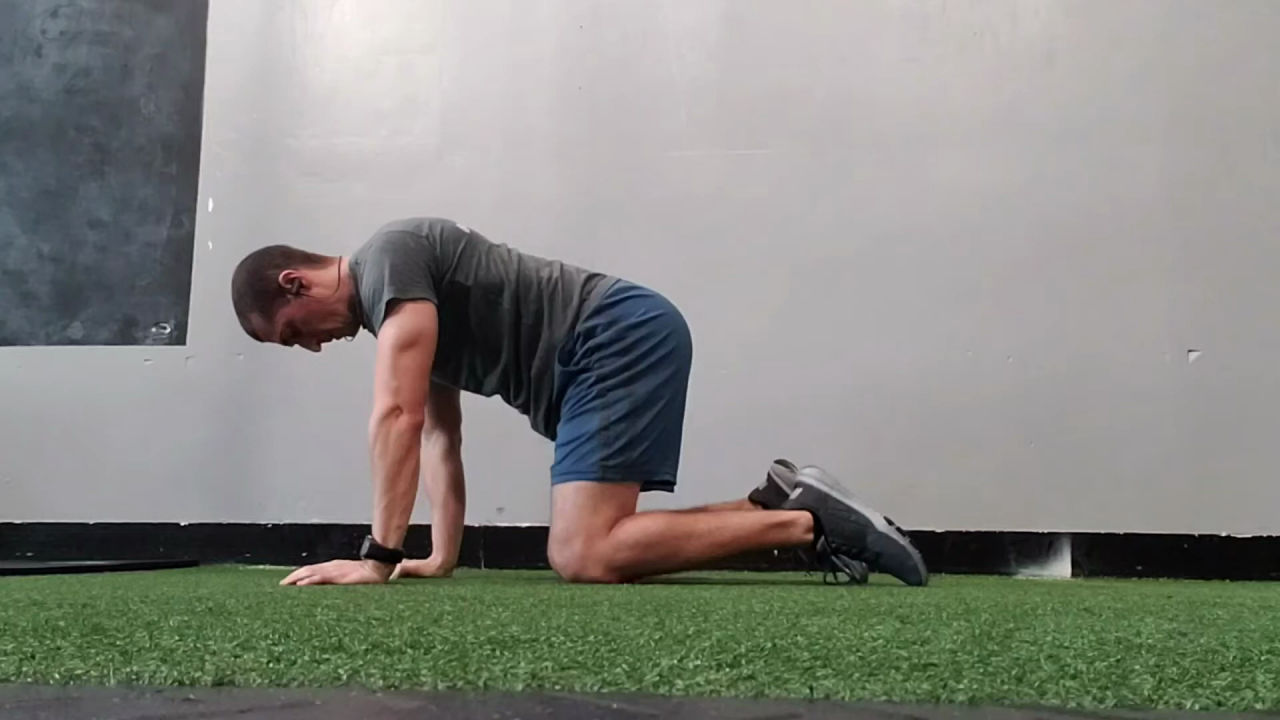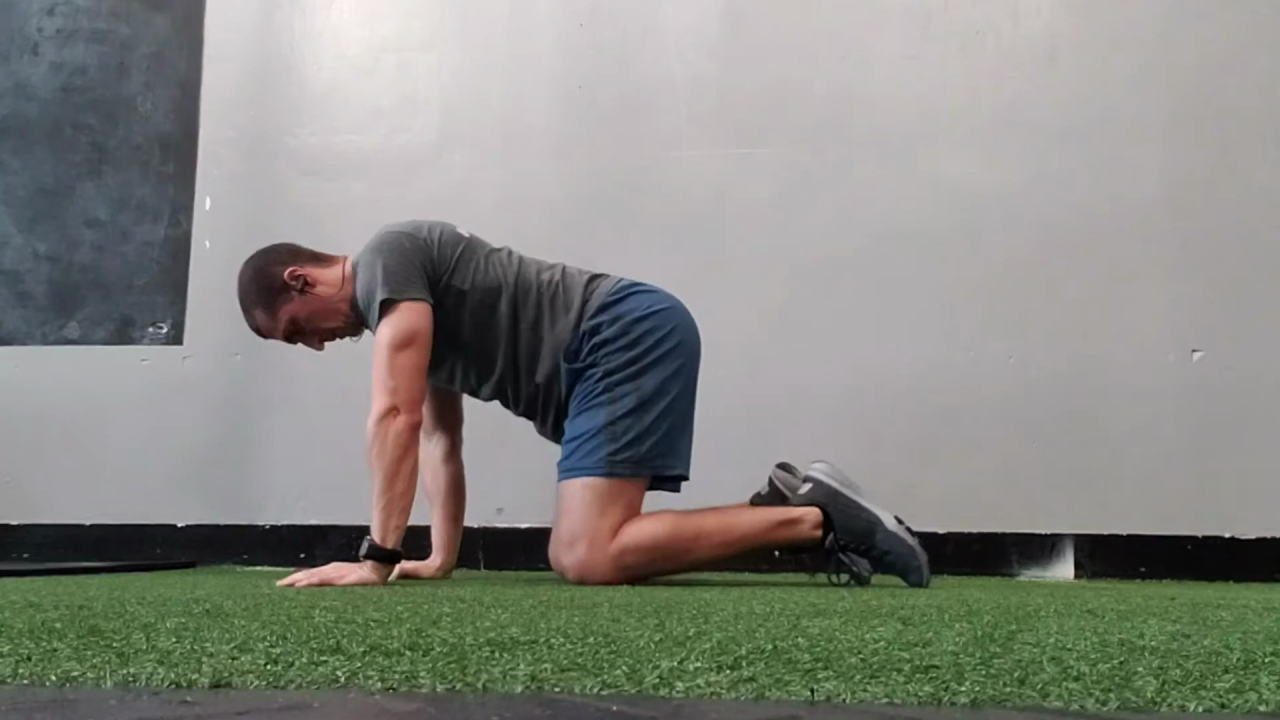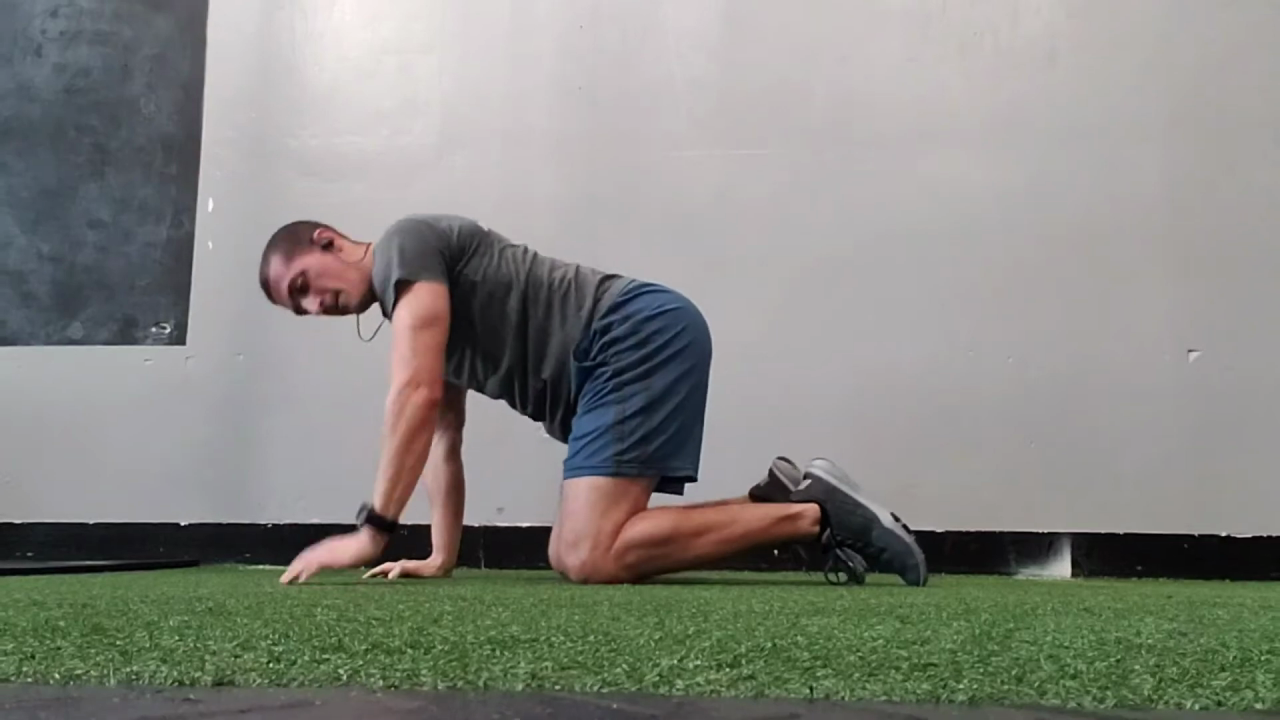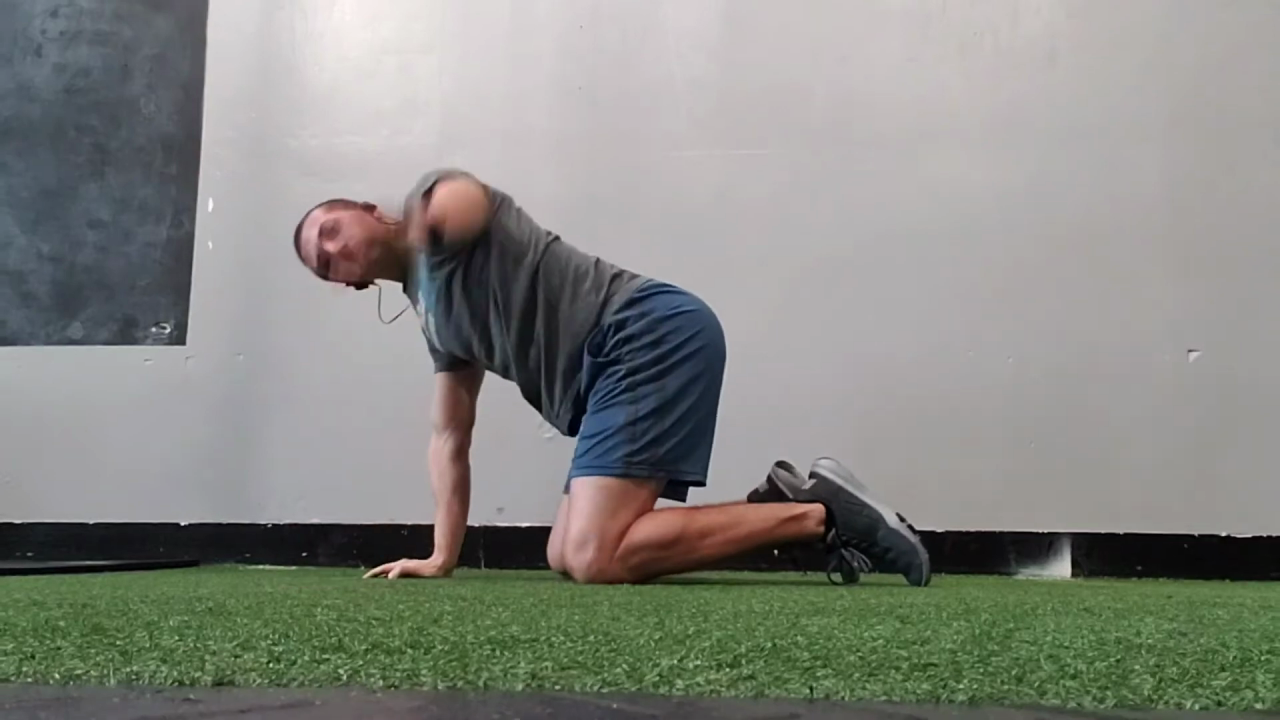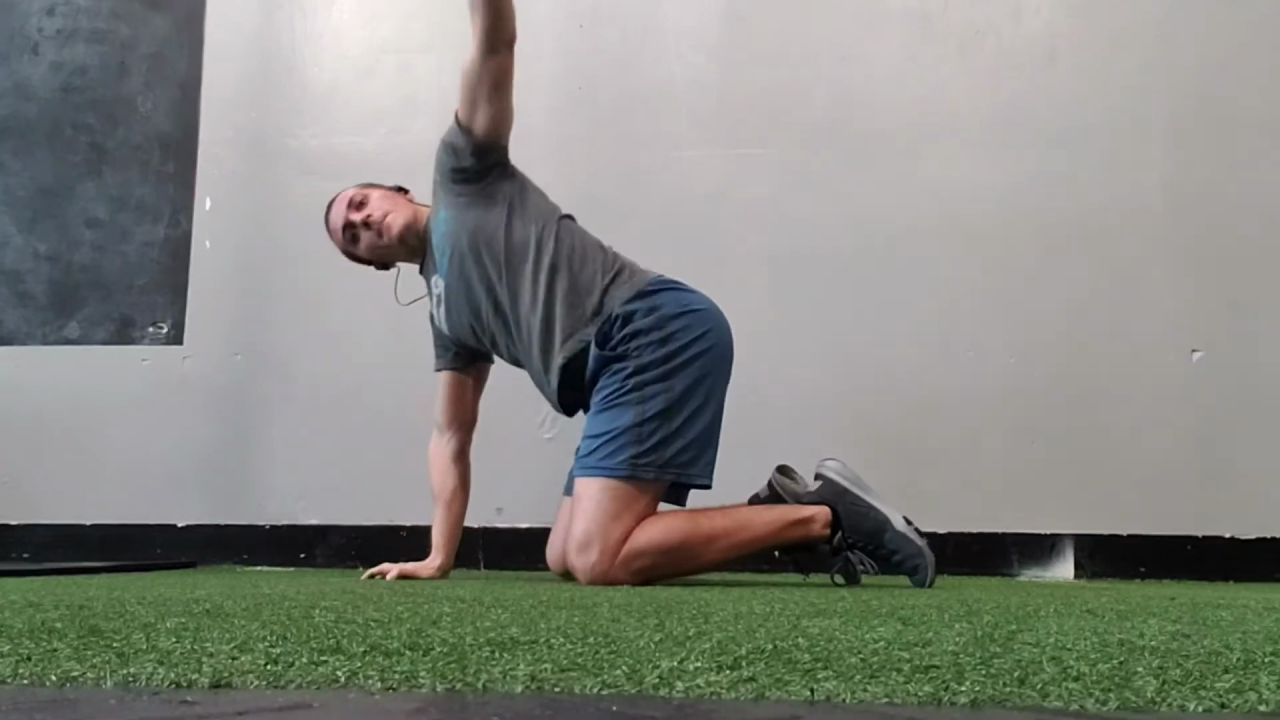
dt=0.3s
person 1, frame 1
left shoulder: (390, 257)
right shoulder: (405, 310)
left elbow: (397, 415)
right elbow: (438, 433)
left wrist: (379, 555)
right wrist: (443, 555)
left hip: (622, 334)
right hip: (616, 349)
left knee: (584, 556)
right knee: (578, 548)
left ankle: (808, 521)
right ankle: (773, 503)
person 1, frame 2
left shoulder: (386, 260)
right shoulder: (408, 310)
left elbow: (396, 417)
right elbow: (439, 434)
left wrist: (376, 557)
right wrist: (442, 558)
left hip: (629, 331)
right hip: (621, 349)
left knee: (589, 560)
right knee: (575, 553)
left ankle: (813, 517)
right ankle: (778, 506)
person 1, frame 3
left shoulder: (406, 243)
right shoulder: (412, 312)
left elbow: (416, 390)
right elbow: (439, 435)
left wrist: (372, 531)
right wrist: (441, 557)
left hip: (639, 336)
right hip: (619, 362)
left knee: (590, 557)
right knee: (571, 553)
left ankle: (813, 512)
right ankle: (774, 502)
person 1, frame 4
left shoulder: (431, 201)
right shoulder: (429, 308)
left elbow: (462, 203)
right elbow: (449, 436)
left wrist: (417, 225)
right wrist: (441, 556)
left hip: (652, 333)
right hip: (628, 359)
left knee: (594, 559)
right knee: (567, 554)
left ankle: (816, 513)
right ankle: (775, 502)
person 1, frame 5
left shoulder: (462, 175)
right shoulder: (447, 311)
right elbow: (450, 436)
right wrist: (438, 557)
left hip: (658, 332)
right hip: (625, 363)
left knee: (599, 562)
right knee: (567, 557)
left ankle: (822, 515)
right ankle: (777, 512)
